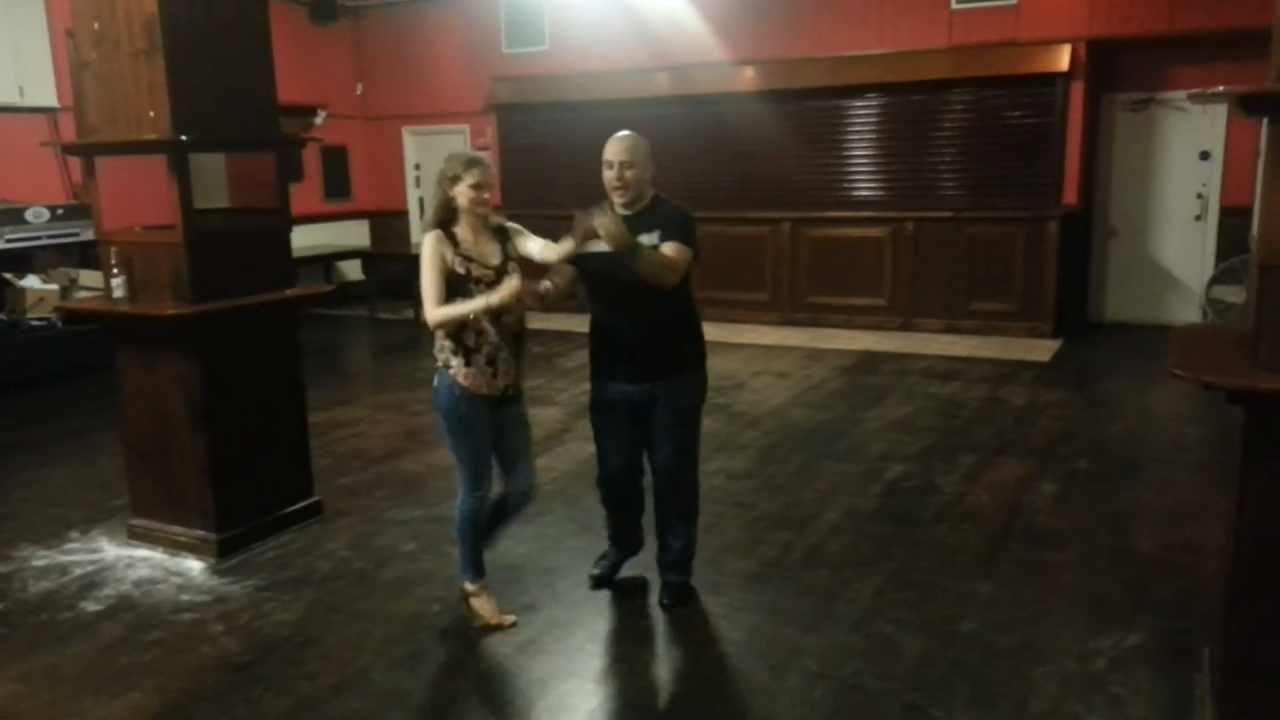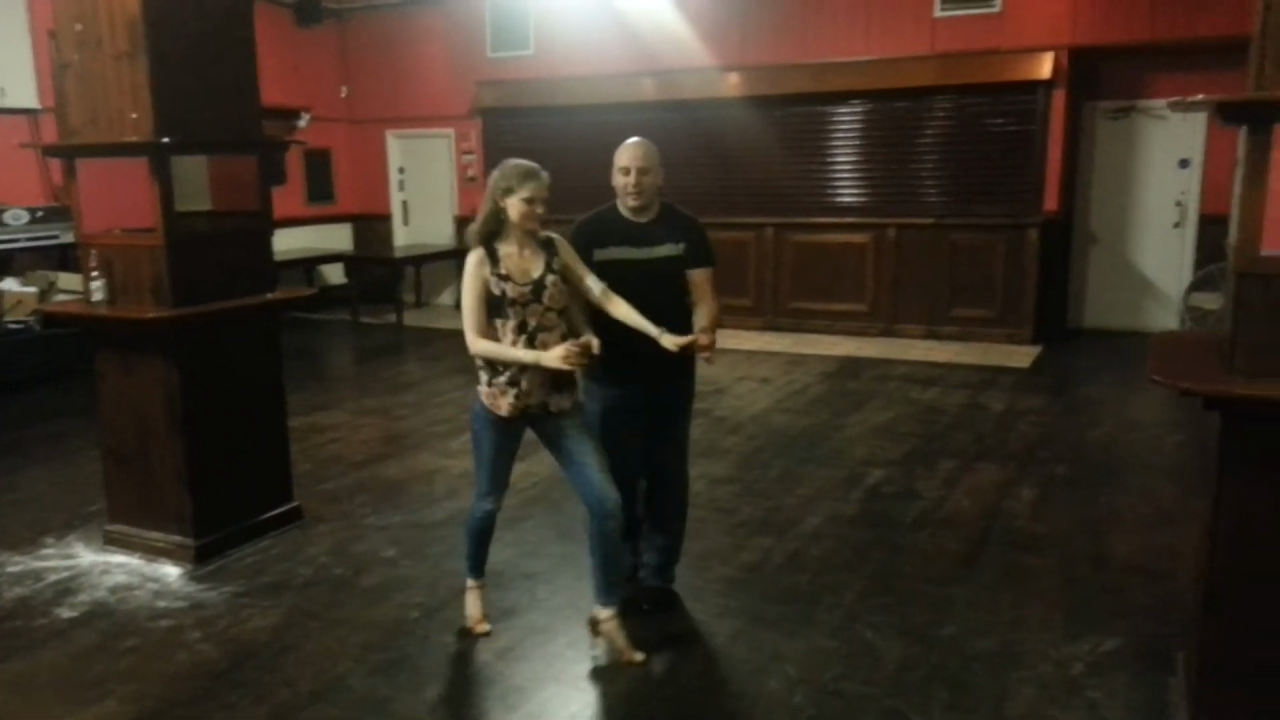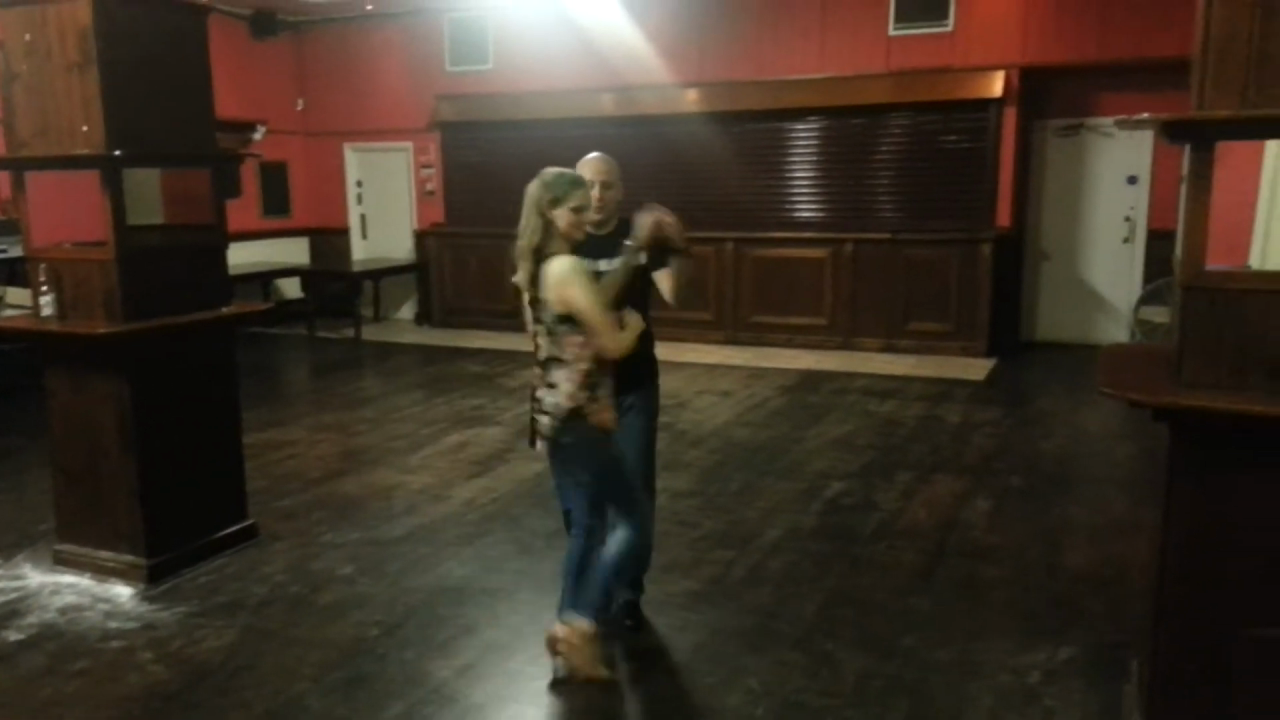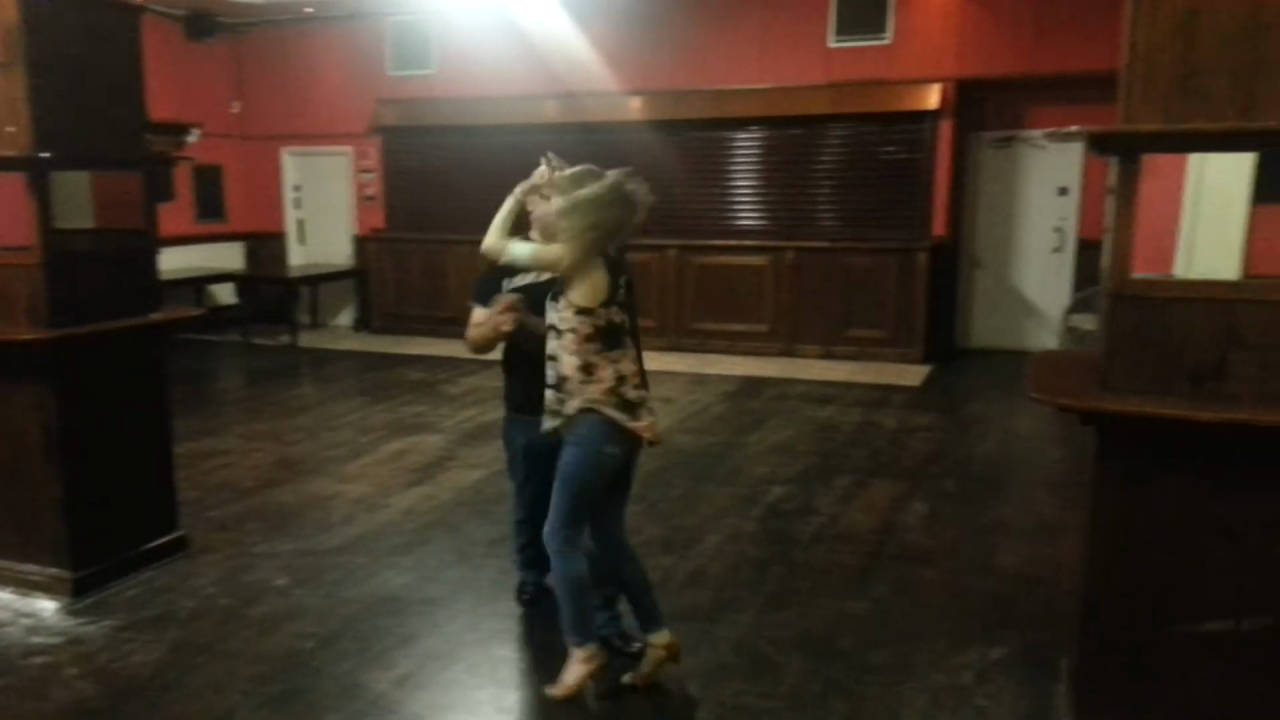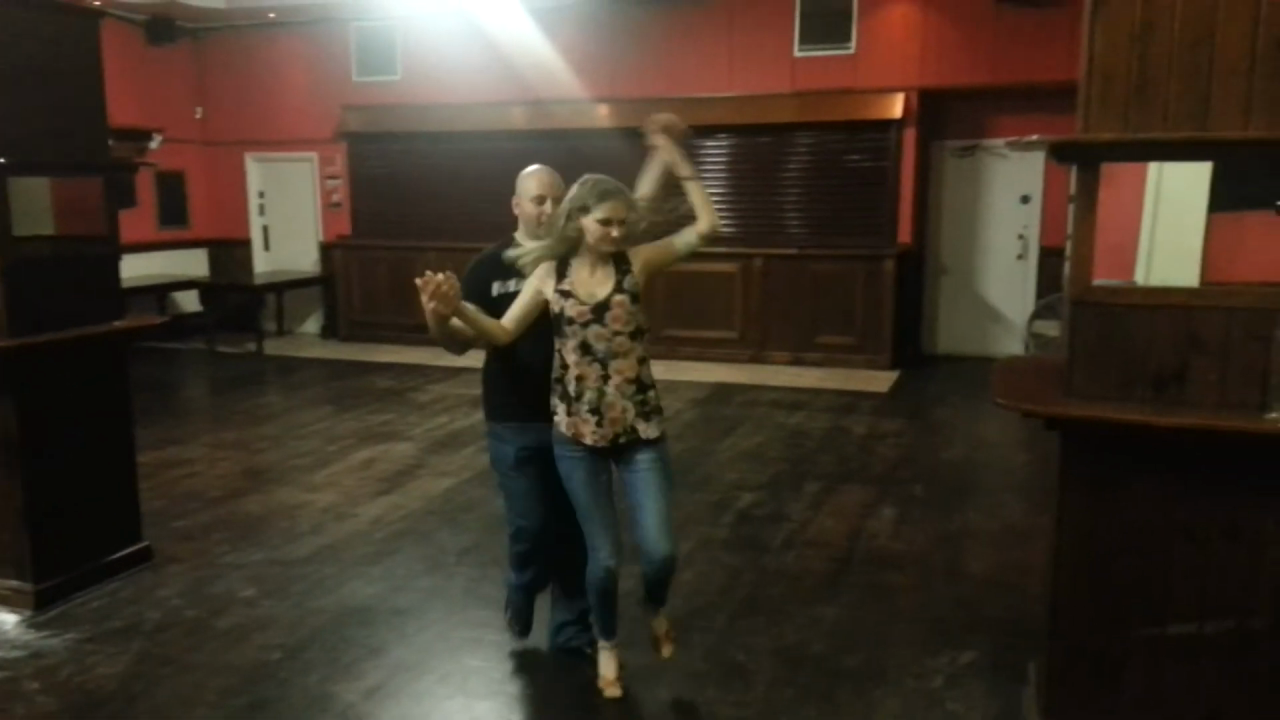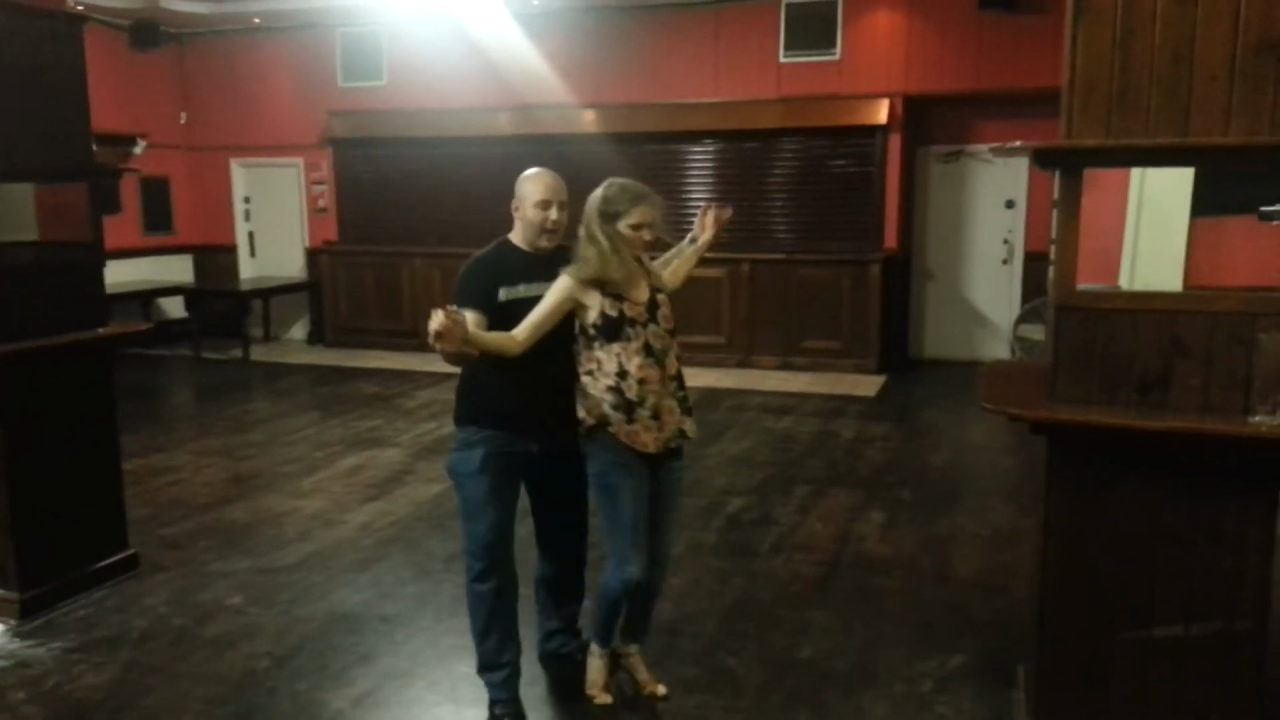
dt=0.3s
person 1, frame 1
left shoulder: (506, 234)
right shoulder: (437, 244)
left elbow: (548, 254)
right elbow: (433, 315)
left wrist: (579, 239)
right wrist: (490, 300)
left hip: (506, 379)
right hip: (461, 381)
left knee: (521, 487)
right knee: (476, 488)
left ankle: (469, 550)
right ankle: (473, 587)
person 1, frame 2
left shoulder: (555, 248)
right shoulder: (481, 261)
left elbow: (603, 296)
right elbow: (475, 341)
left wrist: (659, 334)
right wrist: (541, 356)
left hip: (558, 399)
right hip: (499, 399)
left knee: (606, 504)
right knee: (488, 502)
left ankle: (606, 614)
right ankle: (474, 585)
person 1, frame 3
left shoulder: (541, 266)
right shoulder: (566, 268)
right elbow: (613, 342)
right wrist: (633, 325)
left hip: (555, 415)
right hip: (577, 418)
left knee: (588, 523)
right knee: (631, 522)
left ankle: (567, 627)
right ankle: (580, 621)
person 1, frame 4
left shoulder: (574, 259)
right shoulder: (611, 257)
left elbow: (493, 245)
left wrist: (522, 190)
left hip: (591, 421)
right hip: (625, 418)
left knee: (560, 538)
right knee: (607, 536)
left ankle: (583, 652)
right ankle: (657, 638)
person 1, frame 5
left shoulder: (635, 262)
right shoulder: (550, 275)
left elbow: (704, 228)
right elbow: (502, 332)
left wrist: (674, 161)
right wrist: (453, 307)
left hip: (641, 426)
right hip: (579, 434)
left knee: (659, 550)
right knee: (604, 555)
left ankle: (656, 611)
right ankle: (606, 644)
person 1, frame 6
left shoulder: (646, 272)
right shoulder: (580, 283)
right elbow: (515, 342)
left wrist: (700, 239)
right wrist: (462, 334)
left hip: (667, 434)
right hip: (615, 440)
left knee: (659, 556)
right knee: (626, 564)
left ankle: (631, 649)
right ankle: (599, 650)
person 2, frame 1
left shoulder: (674, 219)
right shoulder: (588, 228)
left elbow: (669, 269)
right elbow: (558, 282)
left wrist: (624, 244)
right wrist: (530, 289)
left hip: (675, 374)
right hip: (613, 374)
left knee: (674, 473)
right knee: (615, 468)
left ankle: (676, 572)
right ankle: (621, 543)
person 2, frame 2
left shoulder: (686, 229)
right shoulder: (590, 231)
left elbow: (703, 296)
left wrist: (705, 331)
left hip: (669, 376)
right hip: (609, 379)
left knee: (667, 474)
right knee: (620, 473)
left ankle: (658, 572)
right ankle: (630, 553)
person 2, frame 3
left shoulder: (642, 239)
left elbow: (673, 296)
left wrist: (671, 244)
left hip: (632, 390)
left knee: (634, 488)
left ankle: (627, 593)
person 2, frame 4
right shoulder: (503, 263)
right elbow: (475, 340)
right wrist: (497, 324)
right hip: (530, 411)
right knee: (532, 507)
left ankle: (604, 618)
right ankle: (532, 575)
person 2, frame 5
right shoulder: (491, 265)
right elbow: (460, 342)
right wrist: (439, 319)
right hip: (520, 424)
left knee: (579, 528)
right knee: (535, 528)
left ankle: (571, 632)
right ankle: (523, 589)
person 2, frame 6
left shoulder: (574, 262)
right shoulder: (485, 269)
right elbow: (471, 344)
right wrist: (454, 344)
left hip: (559, 430)
right hip: (490, 434)
left knee: (565, 543)
right knee: (489, 553)
left ankle: (560, 642)
